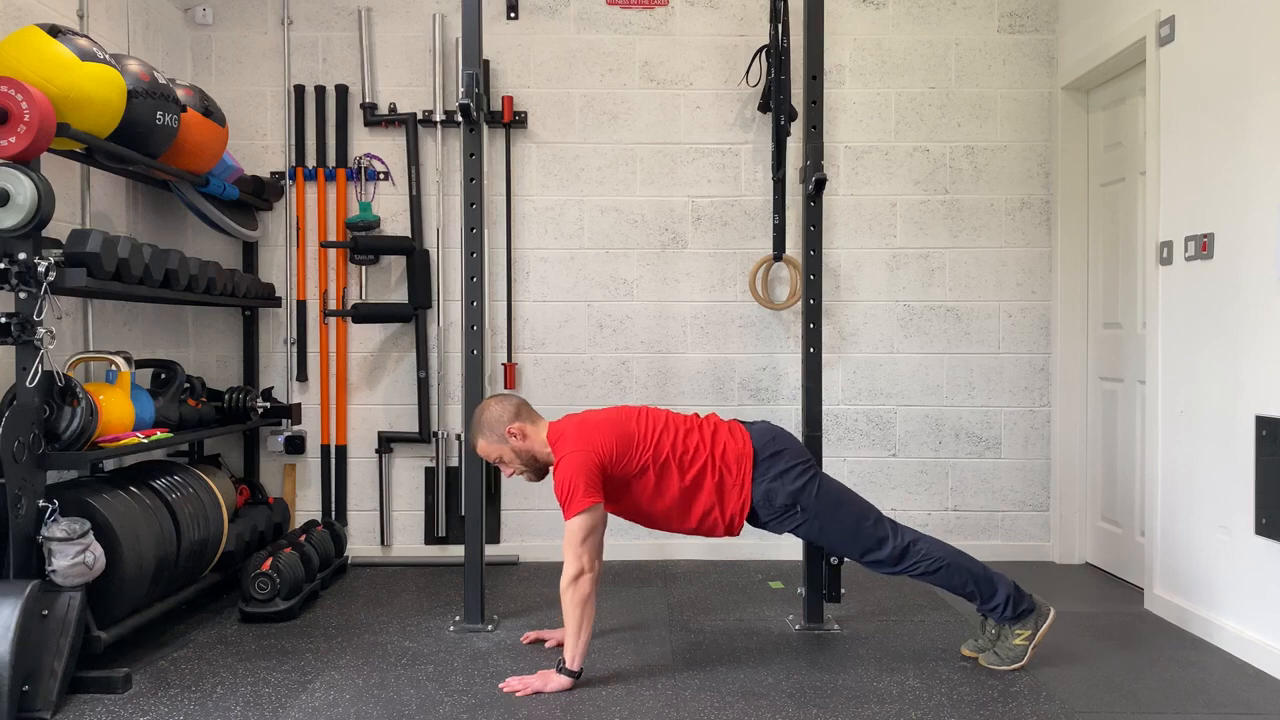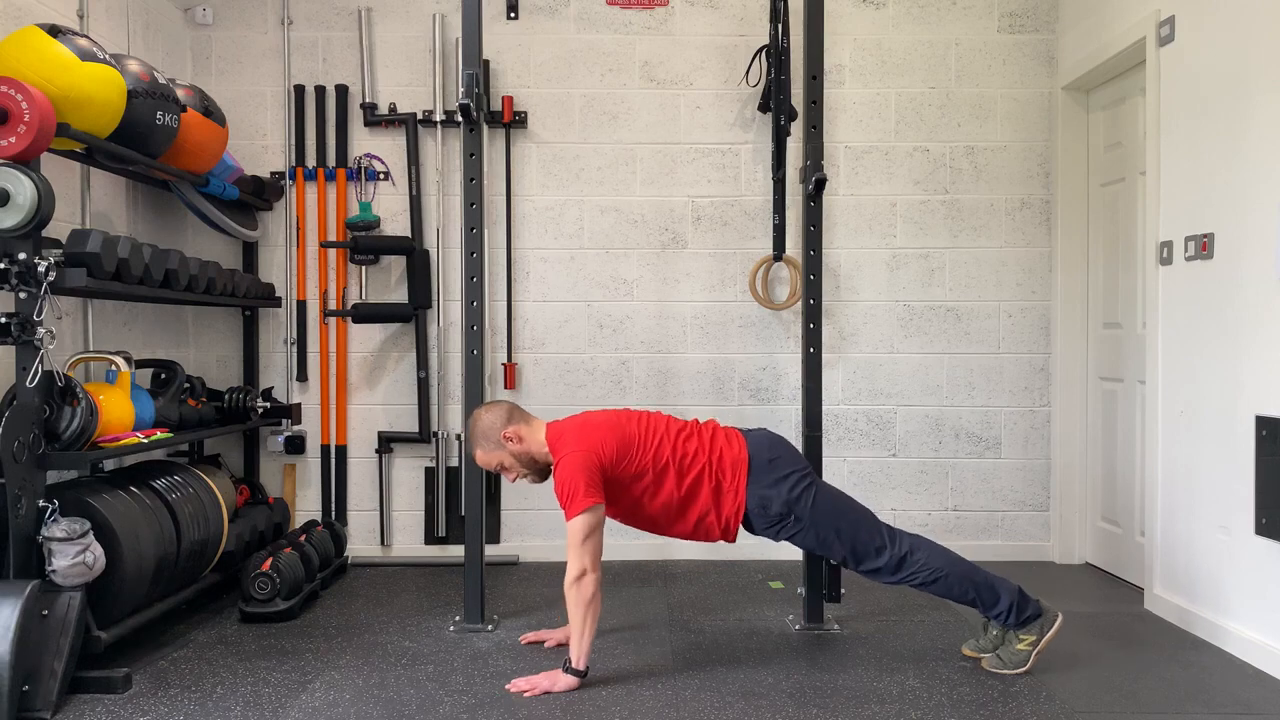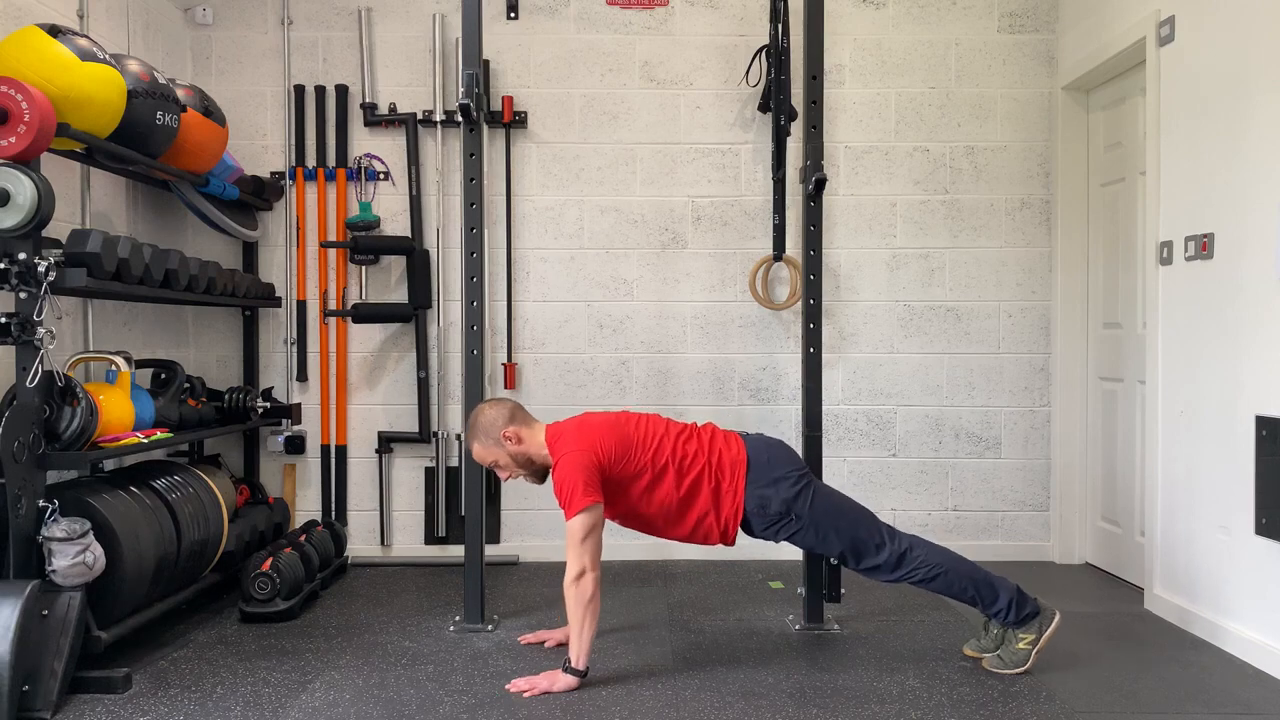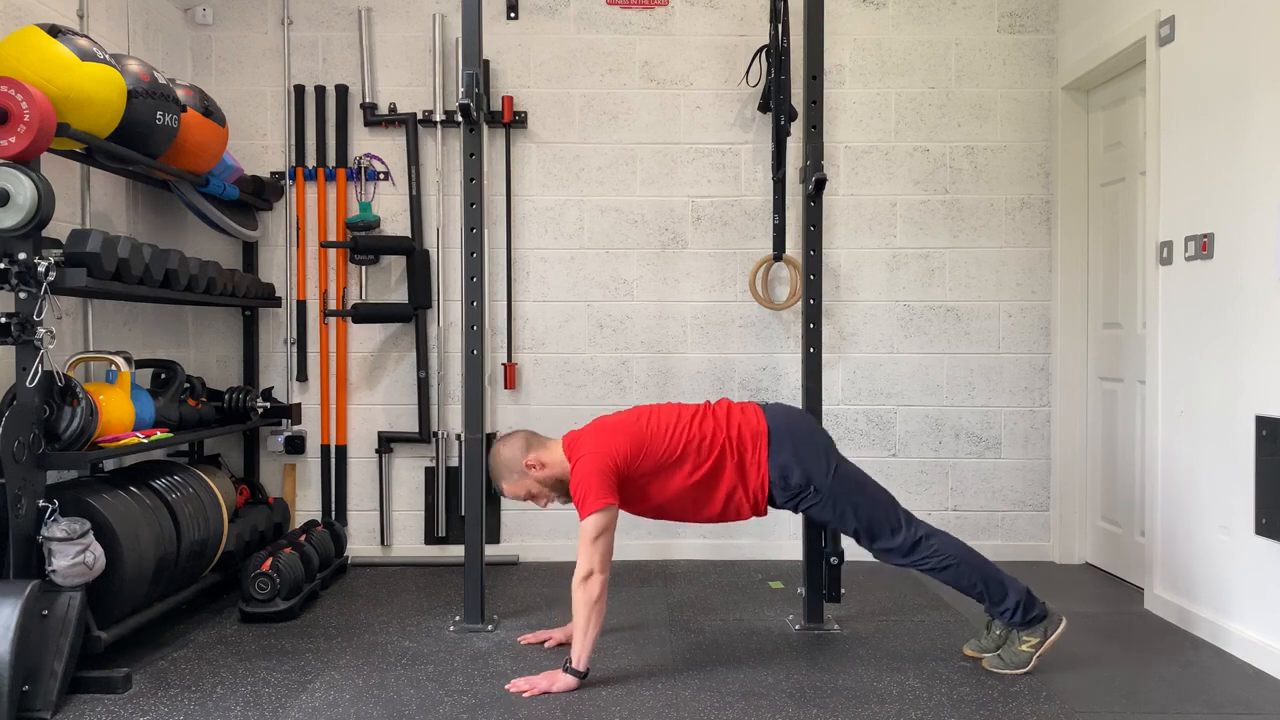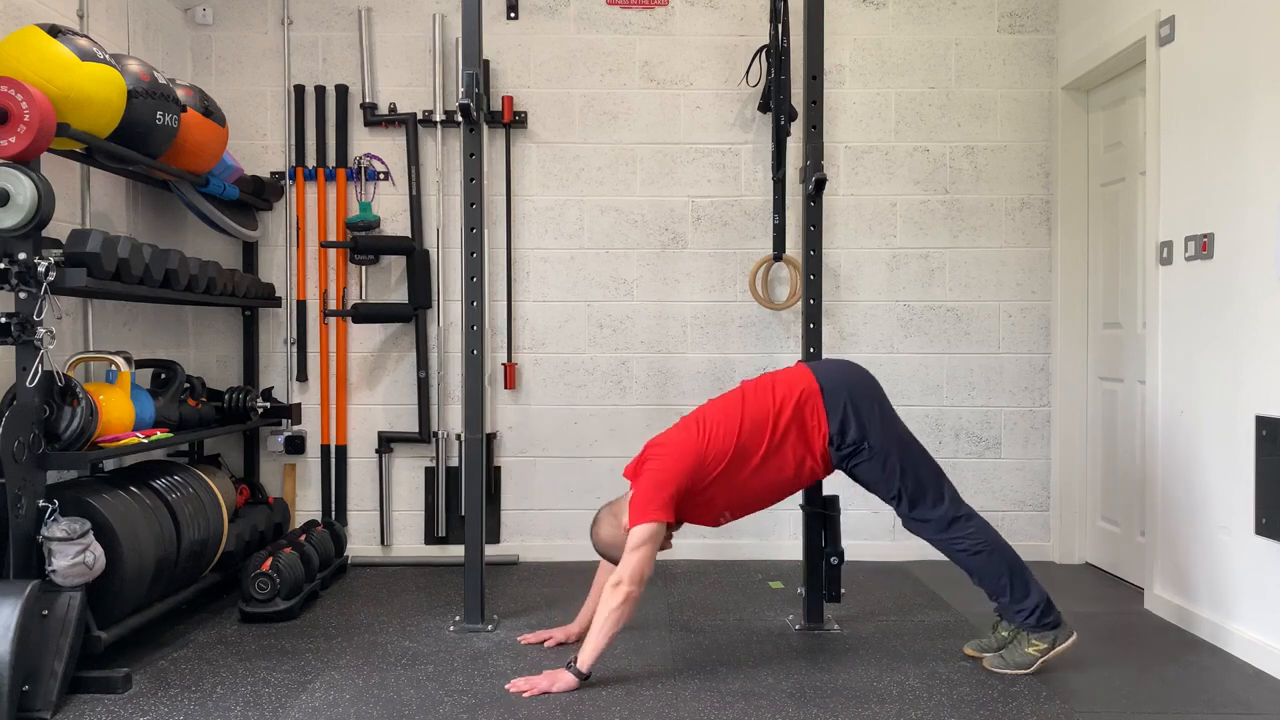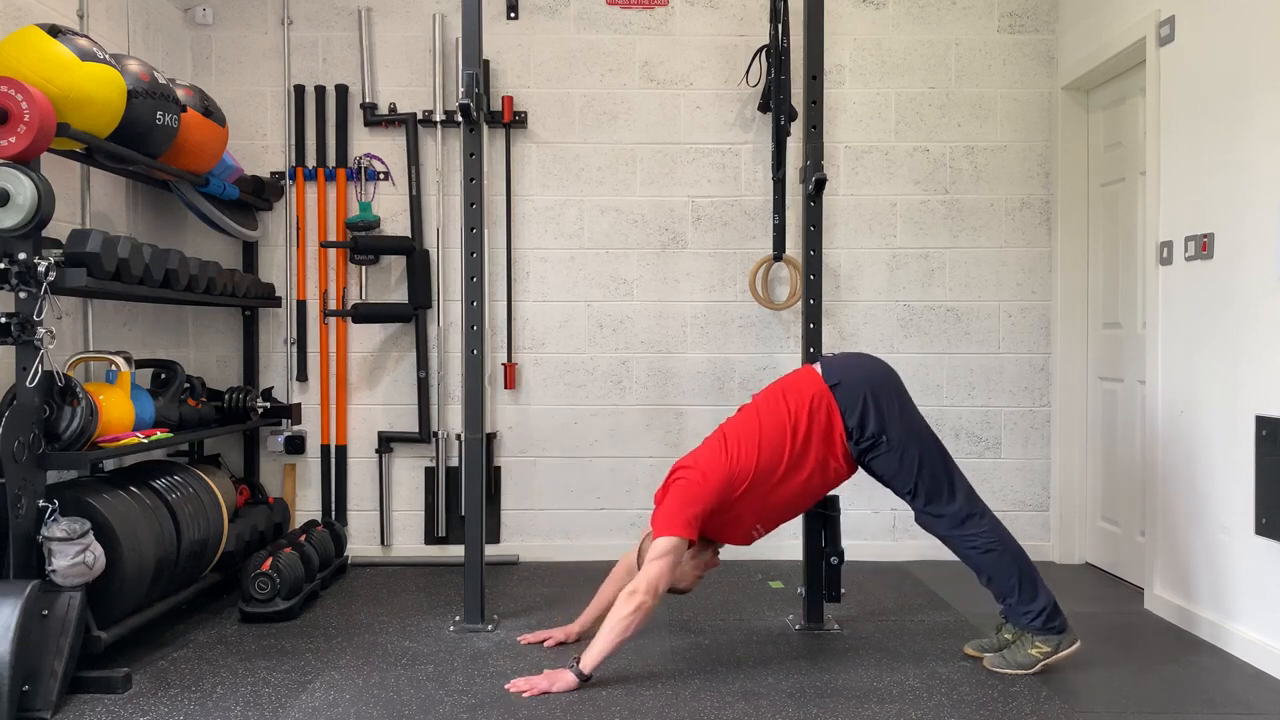
dt=0.4s
person 1, frame 1
left shoulder: (573, 458)
right shoulder: (579, 441)
left elbow: (579, 571)
right elbow: (591, 559)
left wrist: (567, 669)
right wrist: (573, 627)
left hip: (766, 480)
right hip: (754, 468)
left knee: (887, 548)
right knee: (876, 549)
left ankle: (1018, 610)
right ankle: (1001, 610)
person 1, frame 2
left shoulder: (571, 458)
right shoulder: (578, 440)
left elbow: (583, 572)
right elbow: (587, 563)
left wrist: (573, 669)
right wrist: (574, 627)
left hip: (758, 488)
right hip: (748, 472)
left knee: (883, 555)
right knee: (878, 551)
left ankle: (1023, 615)
right ankle: (1004, 614)
person 1, frame 3
left shoulder: (570, 459)
right shoulder: (577, 441)
left elbow: (582, 571)
right elbow: (586, 566)
left wrist: (573, 669)
right wrist: (574, 627)
left hip: (758, 488)
right hip: (748, 476)
left knee: (882, 554)
right knee: (878, 551)
left ankle: (1022, 614)
right ankle: (1004, 613)
person 1, frame 4
left shoulder: (589, 464)
right shoulder: (590, 449)
left elbow: (590, 574)
right elbow: (593, 567)
left wrist: (573, 669)
right wrist: (573, 626)
left hip: (779, 457)
right hip: (771, 446)
left knee: (899, 539)
right knee: (894, 538)
left ankle: (1030, 617)
right ankle: (1008, 615)
person 1, frame 5
left shoulder: (660, 480)
right shoulder: (657, 477)
left elbow: (626, 585)
right elbow: (618, 562)
left wrist: (576, 671)
right wrist: (576, 626)
left hip: (834, 409)
right hip: (826, 403)
left knee: (937, 515)
right knee: (931, 515)
left ankle: (1041, 624)
right ankle: (1017, 617)
person 1, frame 6
left shoulder: (689, 499)
right shoulder: (688, 496)
left elbow: (642, 594)
right elbow: (632, 563)
left wrist: (577, 672)
right wrist: (576, 627)
left hip: (852, 399)
right hip: (844, 397)
left knee: (951, 512)
right knee: (944, 512)
left ankle: (1044, 627)
right ankle: (1021, 619)
